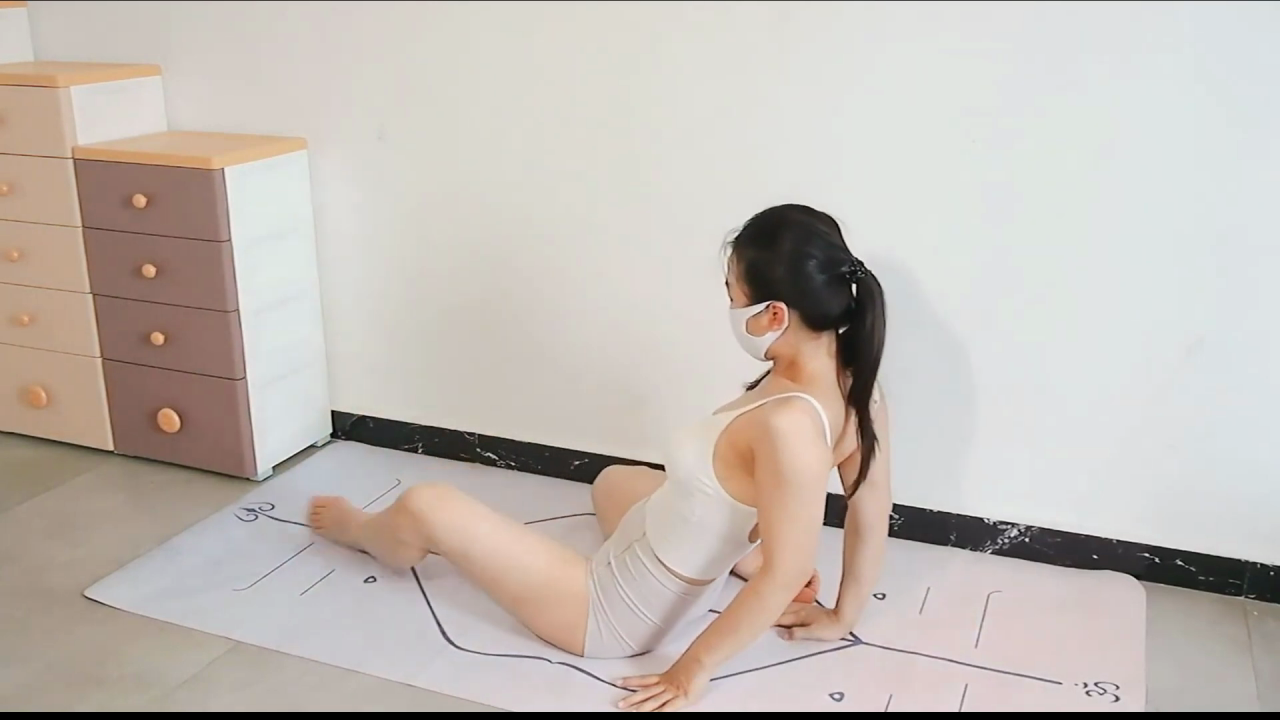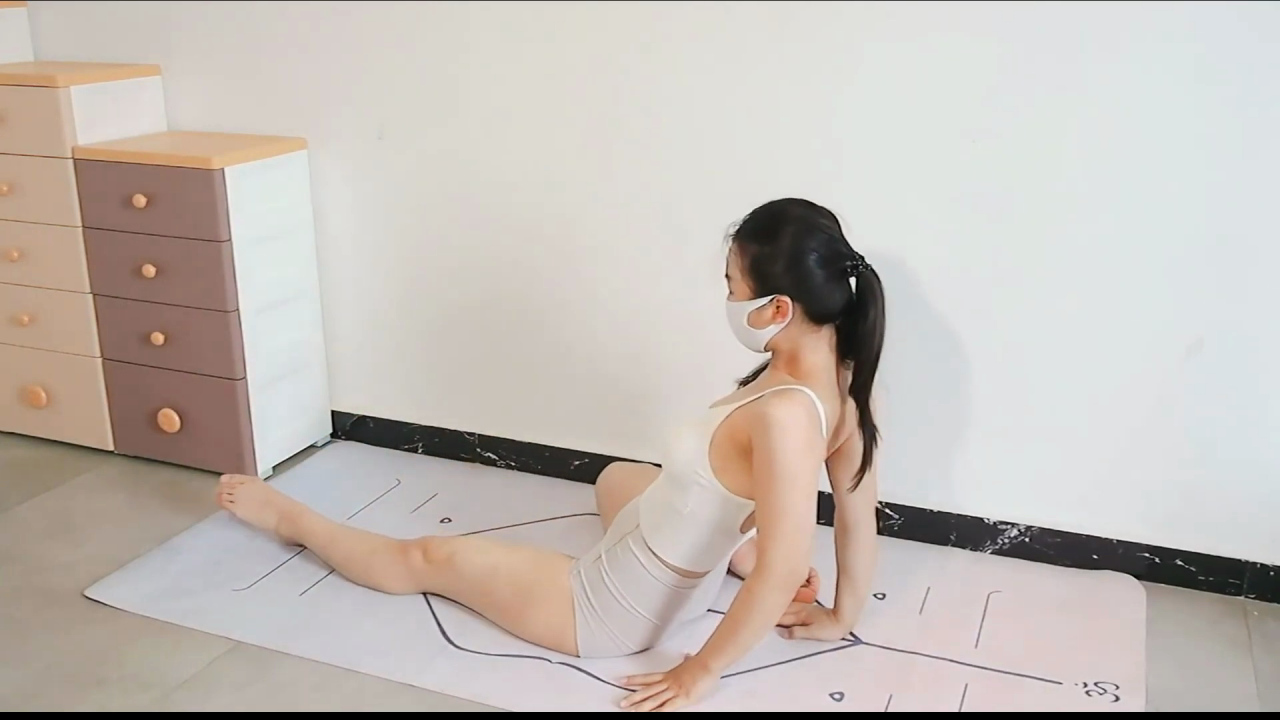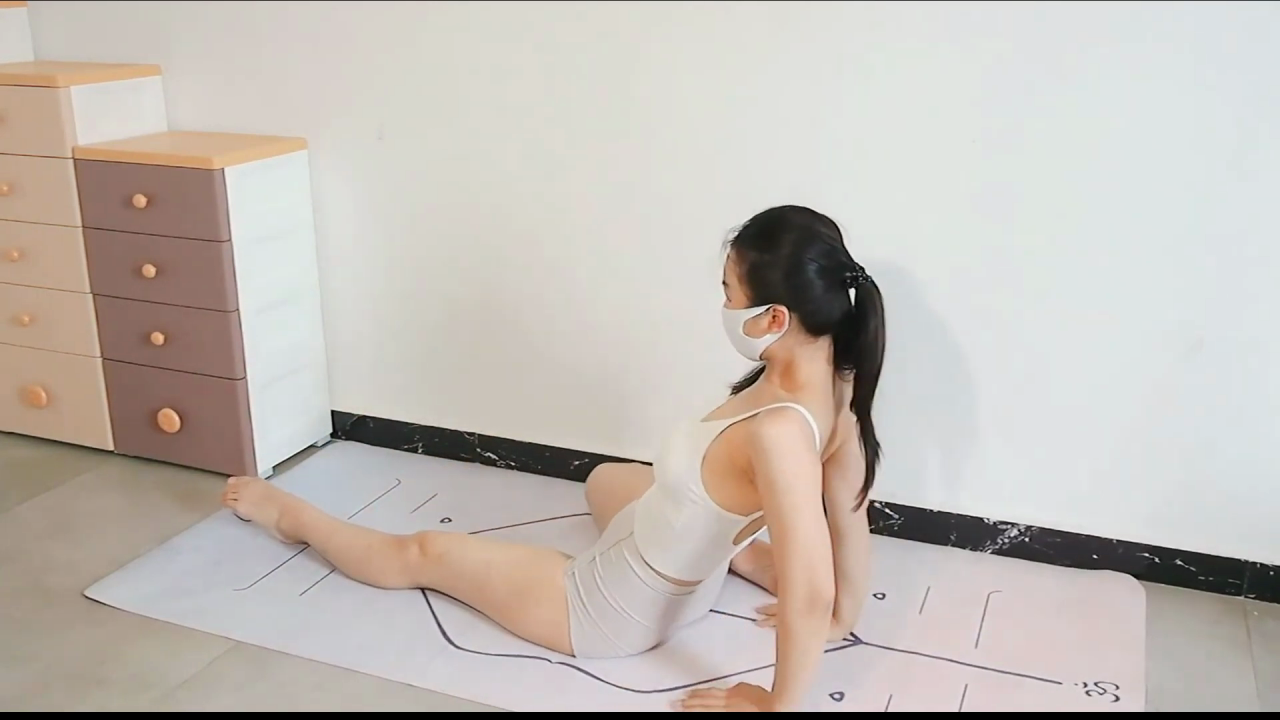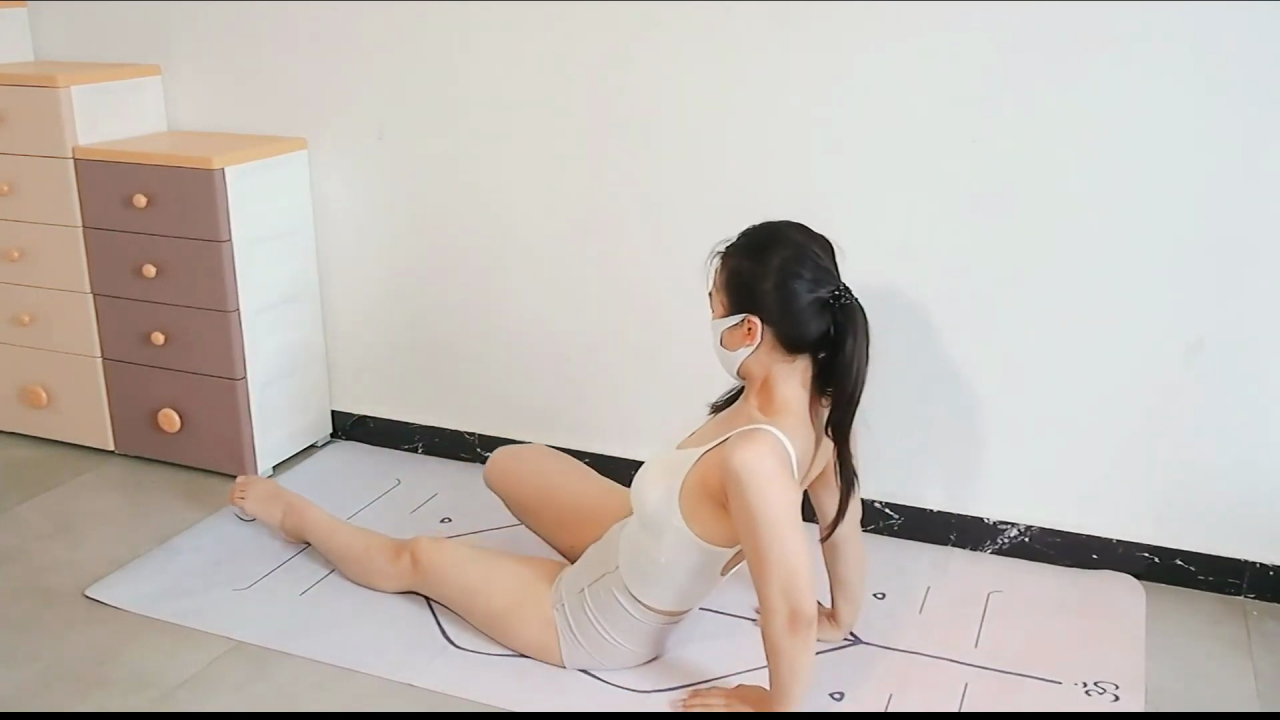
dt=0.7s
person 1, frame 1
left shoulder: (788, 423)
right shoulder: (848, 382)
left elbow: (785, 574)
right elbow: (870, 507)
left wrist: (694, 669)
right wrist: (837, 614)
left hip: (618, 611)
right hip: (684, 579)
left knee: (428, 504)
right knee: (615, 482)
left ankle: (356, 527)
person 1, frame 2
left shoulder: (784, 416)
right shoulder: (844, 376)
left elbow: (783, 574)
right elbow: (858, 507)
left wrist: (702, 670)
right wrist: (841, 616)
left hip: (619, 611)
right hip: (684, 580)
left knee: (430, 560)
right knee: (617, 478)
left ankle: (290, 518)
right ankle: (748, 554)
person 1, frame 3
left shoulder: (779, 432)
right shoulder: (837, 384)
left elbow: (810, 593)
right elbow: (848, 509)
left wrist: (779, 705)
right wrist: (844, 616)
left hip: (616, 611)
right hip: (686, 578)
left knee: (427, 553)
right knee: (608, 478)
left ankle: (293, 517)
right ankle: (758, 556)
person 1, frame 4
left shoulder: (753, 457)
right shoulder: (818, 400)
left elbow: (791, 612)
right elbow: (842, 515)
left wrist: (778, 705)
right wrist: (842, 618)
left hip: (602, 627)
right hip: (634, 542)
left knee: (419, 559)
right knee: (507, 465)
left ankle: (299, 517)
